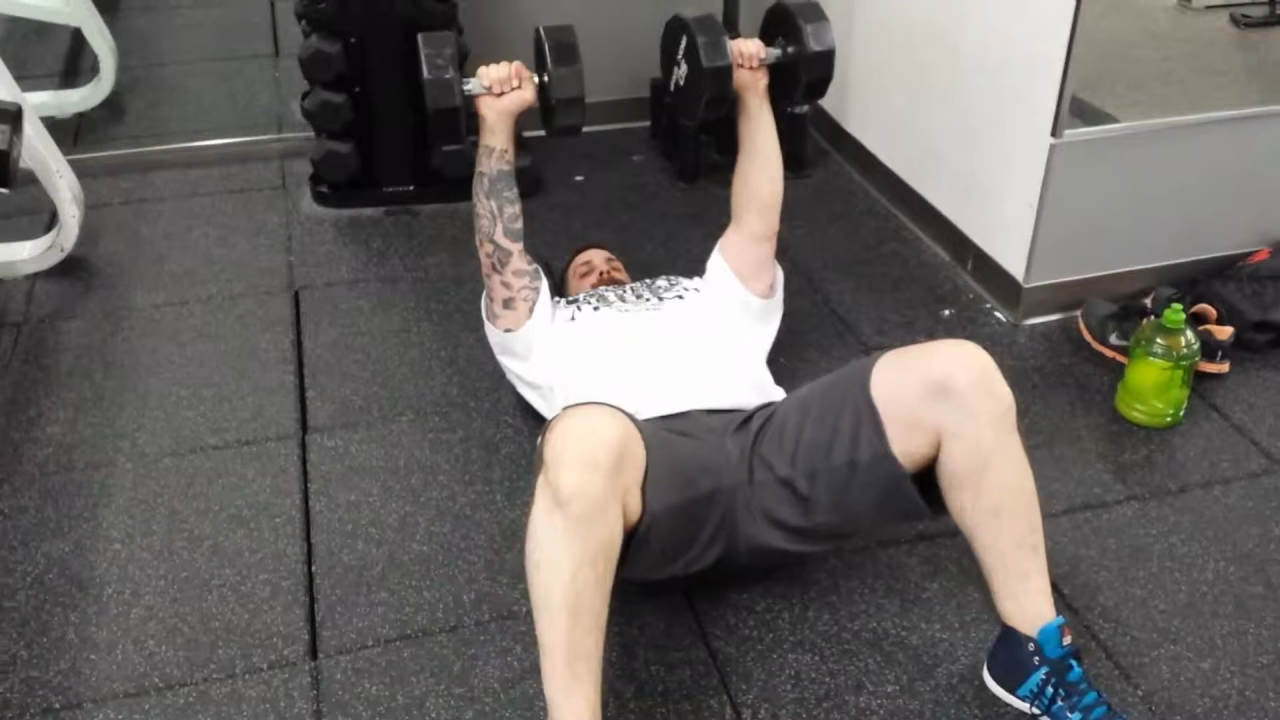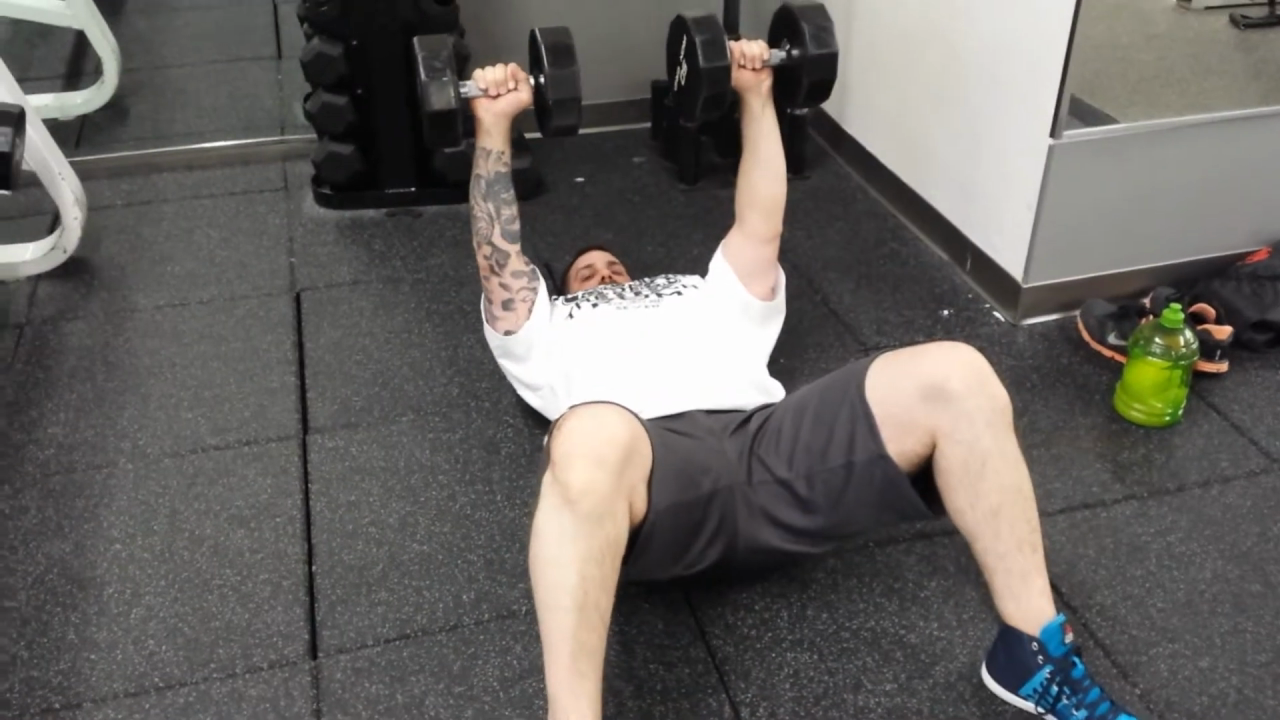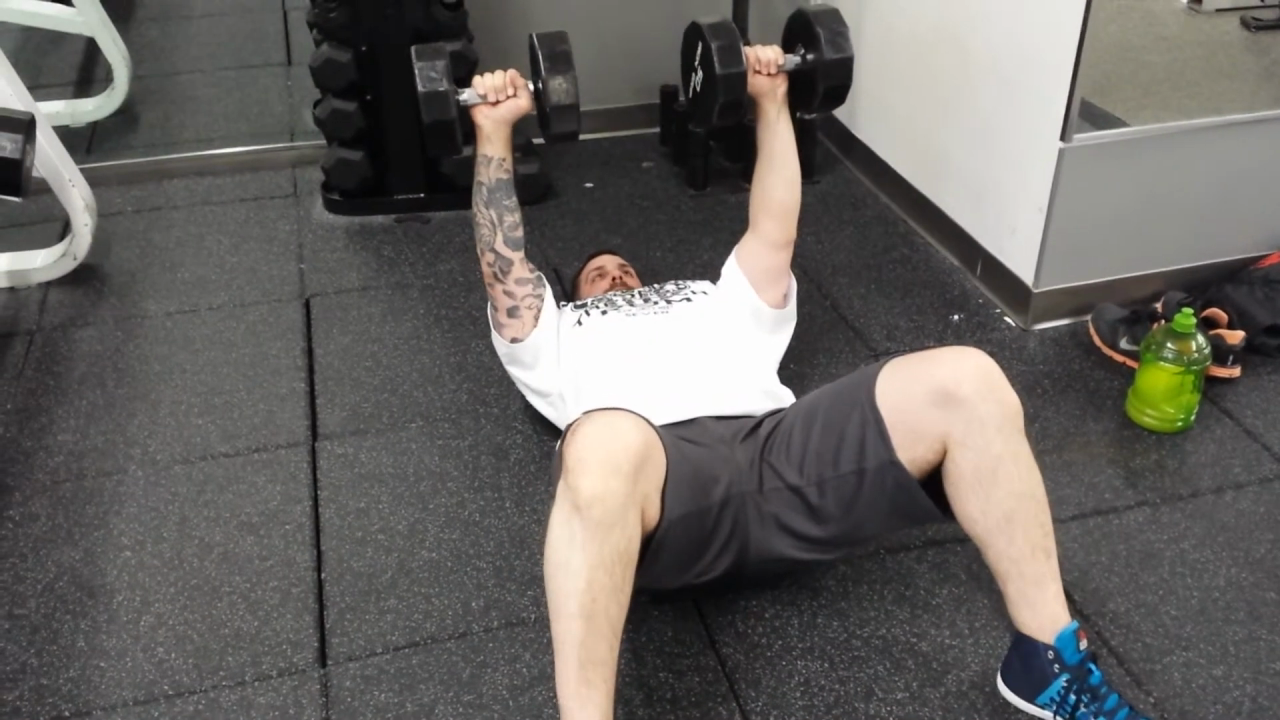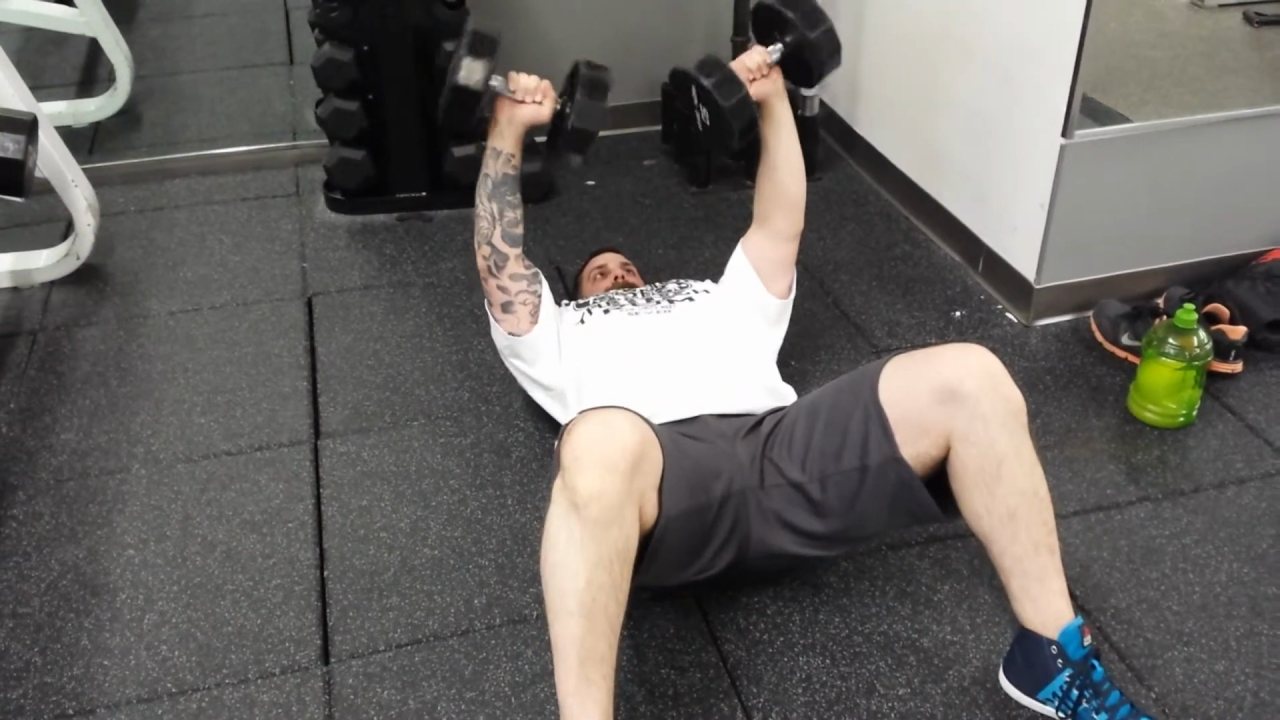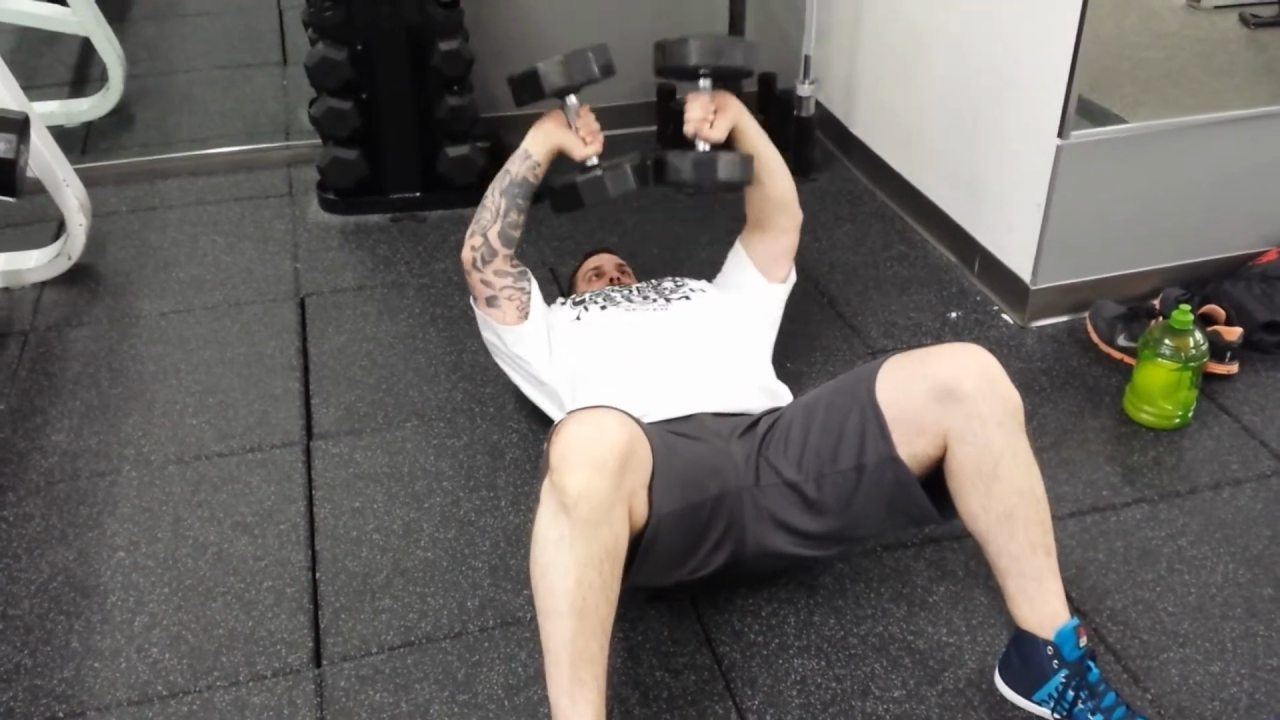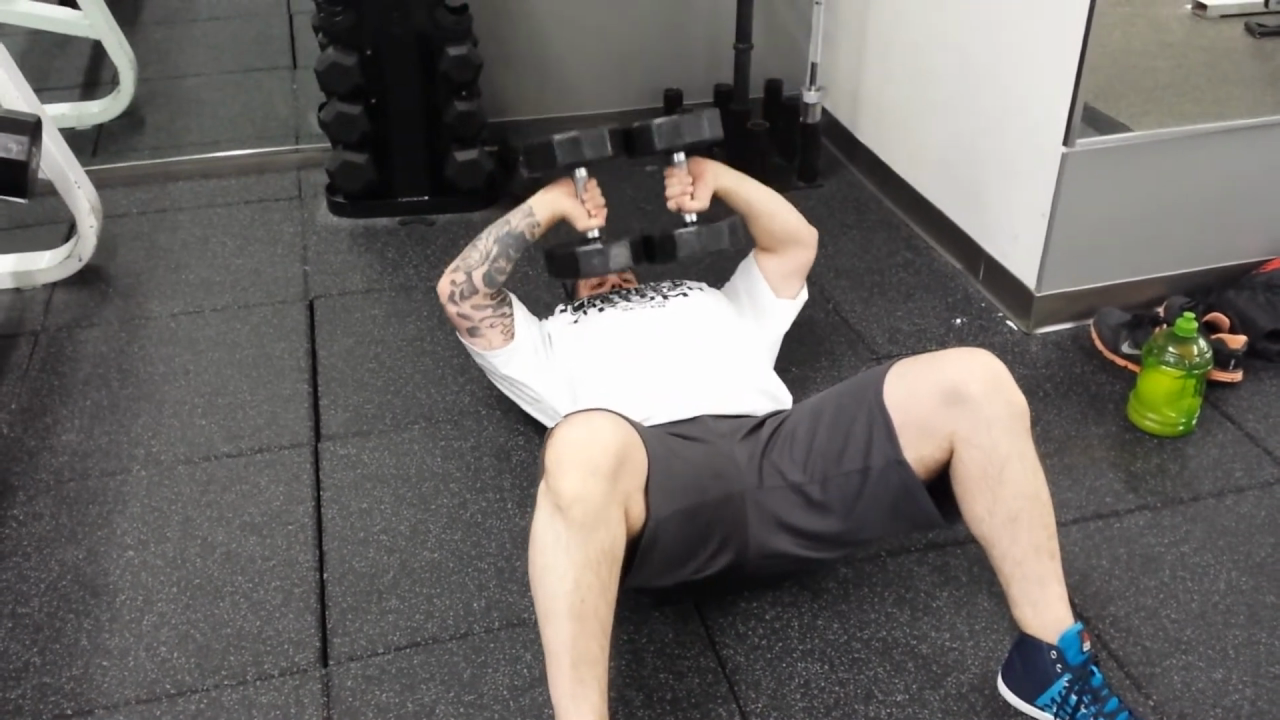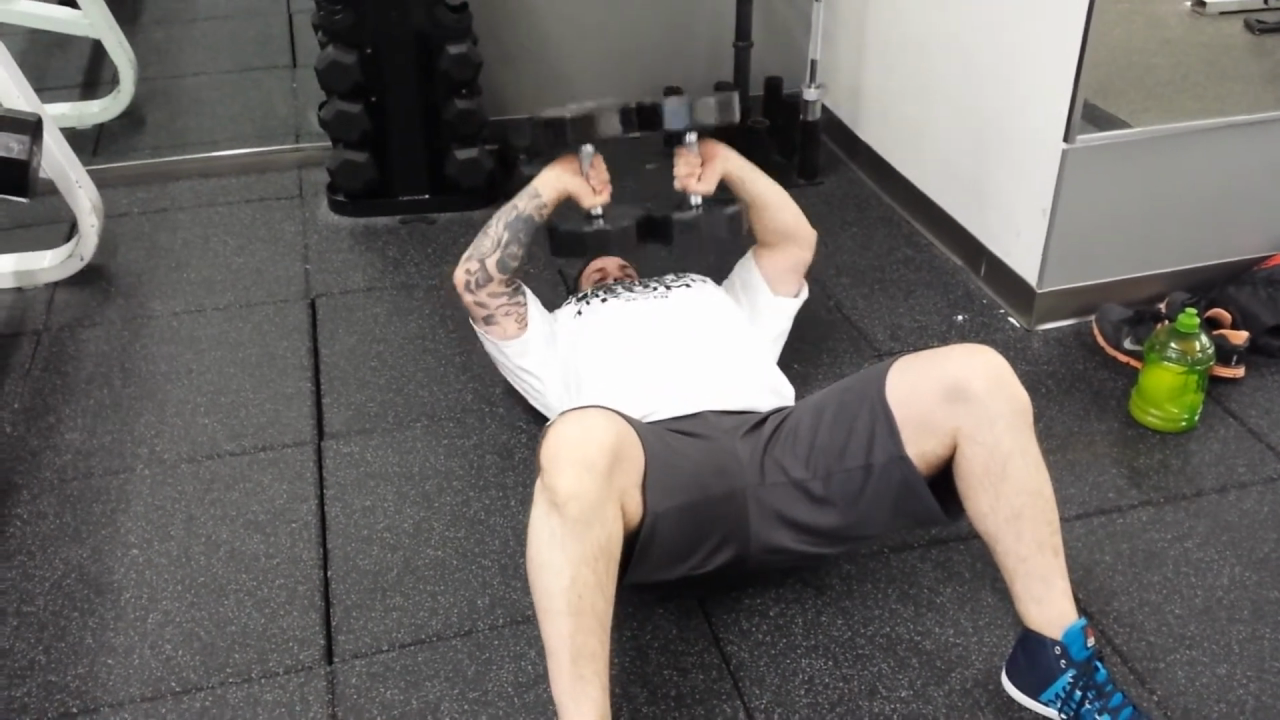
dt=0.7s
person 1, frame 1
left shoulder: (708, 300)
right shoulder: (550, 331)
left elbow: (757, 228)
right elbow: (501, 255)
left wrist: (753, 95)
right wrist: (497, 123)
left hip: (769, 443)
right hip: (648, 460)
left knee: (961, 375)
right knee: (582, 442)
left ankle: (1034, 650)
person 1, frame 2
left shoulder: (708, 298)
right shoulder: (551, 330)
left elbow: (760, 229)
right elbow: (499, 259)
left wrist: (755, 98)
right wrist: (493, 125)
left hip: (770, 444)
right hip: (647, 465)
left knee: (955, 377)
right knee: (592, 440)
left ankle: (1034, 649)
person 1, frame 3
left shoulder: (718, 305)
right shoulder: (559, 336)
left elbow: (773, 233)
right elbow: (502, 264)
left wrist: (771, 103)
right wrist: (493, 131)
left hip: (779, 449)
right hip: (658, 473)
left knee: (965, 382)
right knee: (605, 447)
left ankle: (1050, 655)
person 1, frame 4
left shoulder: (718, 301)
right shoulder: (563, 328)
left elbow: (780, 225)
right elbow: (497, 260)
left wrist: (773, 100)
right wrist: (508, 129)
left hip: (781, 449)
right hip: (661, 469)
left knee: (967, 378)
right knee: (601, 445)
left ankle: (1053, 651)
person 1, frame 5
left shoulder: (712, 300)
right shoulder: (556, 329)
left elbow: (778, 224)
right elbow: (483, 257)
left wrist: (738, 121)
right wrist: (540, 142)
left hip: (776, 447)
right hip: (656, 467)
left knee: (966, 378)
right knee: (590, 444)
left ankle: (1048, 651)
person 1, frame 6
left shoulder: (717, 306)
right shoulder: (556, 340)
left elbow: (796, 242)
right elbow: (461, 292)
left wrist: (718, 177)
right wrist: (547, 205)
left hip: (780, 453)
right hip: (658, 476)
left knee: (972, 384)
right knee: (584, 450)
left ankle: (1050, 656)
person 1, frame 7
left shoulder: (715, 297)
right shoulder: (559, 333)
left elbow: (794, 242)
right elbow: (477, 280)
left wrist: (727, 163)
right wrist: (552, 185)
left hip: (779, 447)
right hip: (657, 468)
left knee: (975, 378)
right knee: (579, 447)
left ankle: (1053, 651)
